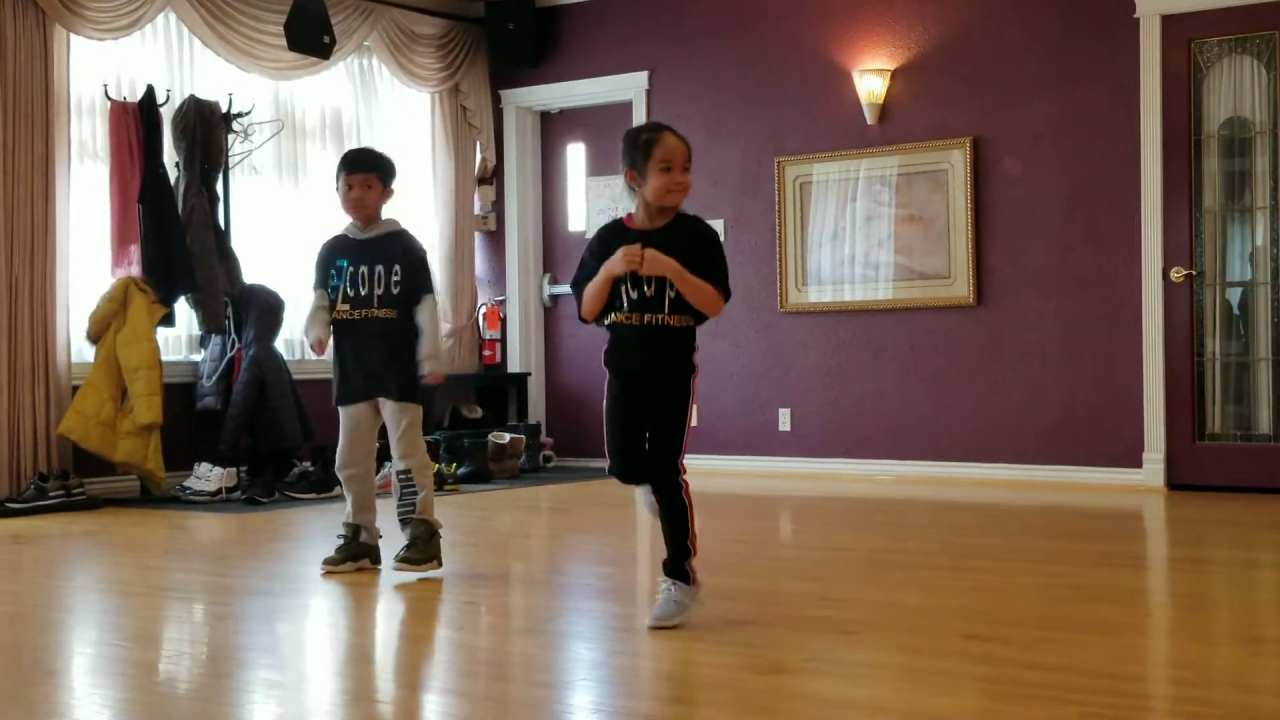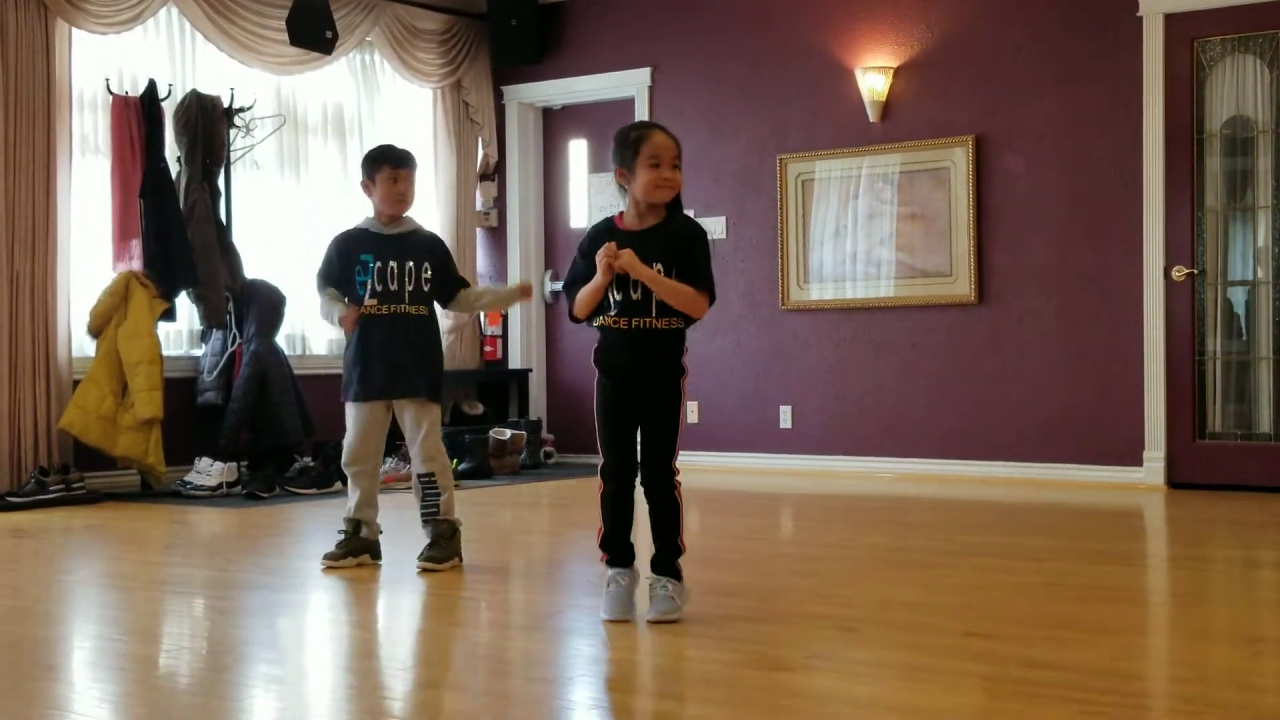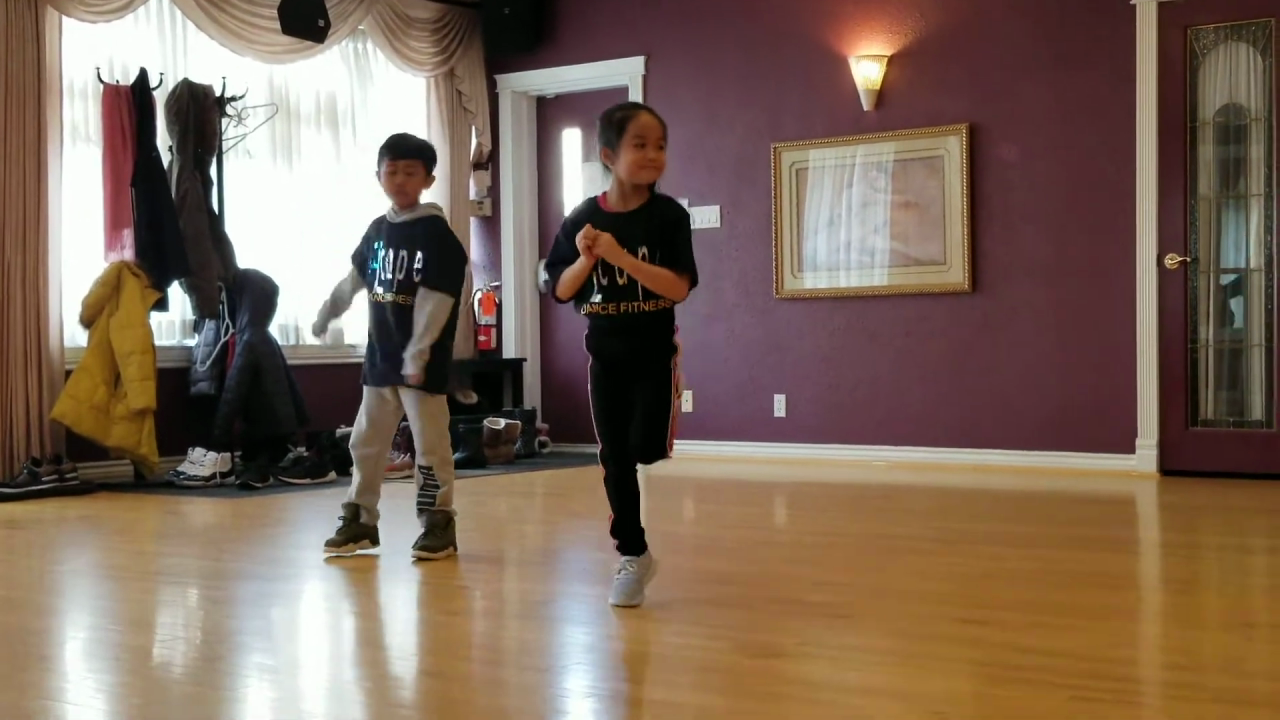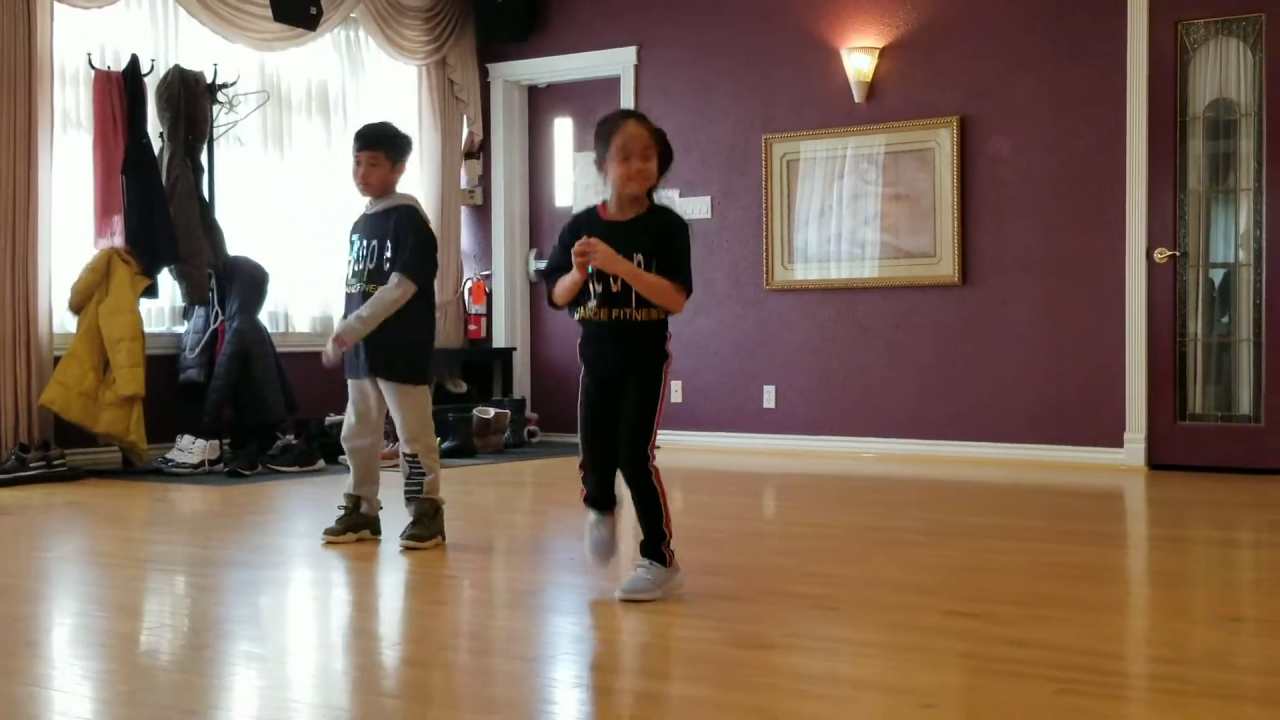
dt=0.3s
person 1, frame 1
left shoulder: (696, 235)
right shoulder: (609, 238)
left elbow: (714, 305)
right elbow: (587, 311)
left wrist: (668, 268)
right wrist: (609, 270)
left hip: (674, 368)
right hip: (623, 368)
left knee: (667, 468)
right knee: (624, 464)
left ankle: (681, 577)
right ankle: (651, 476)
person 1, frame 2
left shoulder: (685, 234)
right shoulder: (600, 237)
left elbow: (698, 305)
right elbow: (578, 311)
left wrist: (642, 271)
right wrist: (602, 275)
left hip: (664, 370)
right hip: (613, 369)
left knee: (659, 473)
right knee: (616, 470)
left ankle: (668, 575)
right ankle: (619, 569)
person 1, frame 3
left shoulder: (668, 215)
right shoulder: (583, 220)
left elbow: (680, 288)
right elbow: (560, 291)
left wrist: (620, 257)
right wrist: (585, 260)
left hip: (654, 348)
right hip: (605, 351)
left knee: (646, 446)
right knee: (615, 455)
left ankle: (667, 397)
right ankle: (632, 554)
person 1, frame 4
left shoulder: (666, 226)
right shoulder: (581, 226)
left elbow: (676, 298)
right elbow: (557, 296)
left wrist: (620, 265)
right wrist: (578, 271)
left hip: (646, 358)
right hip: (597, 357)
left knee: (635, 457)
right knee: (595, 456)
left ankle: (660, 558)
right ankle: (601, 509)
person 2, frame 1
left shoulder: (404, 246)
right shoulder: (334, 249)
left elbow: (425, 304)
right elbow: (322, 302)
left wrist: (431, 354)
right wrist: (318, 331)
left hip: (398, 372)
right hip: (351, 372)
left knee: (408, 453)
right knee: (354, 460)
left ankle: (423, 537)
right ankle: (362, 540)
person 2, frame 2
left shoulder: (429, 245)
right shoulder: (347, 244)
left elbow: (458, 296)
right elbow: (328, 297)
left wrist: (508, 293)
right wrist: (339, 313)
left hip: (419, 370)
right hip: (366, 369)
left knee: (427, 452)
right knee: (359, 455)
left ankle: (443, 533)
right ankle: (361, 533)
person 2, frame 3
left shoulder: (436, 231)
right shoulder: (379, 227)
left elbow: (436, 300)
right elbow: (360, 273)
left wrist: (418, 353)
right wrist: (328, 311)
left hip: (420, 360)
right hip: (382, 357)
left knee: (430, 442)
right knee: (367, 440)
left ankle: (438, 523)
right ankle: (360, 518)
person 2, frame 4
left shoulder: (409, 221)
right shoulder: (361, 223)
left elbow: (401, 286)
left wrist: (354, 326)
right wrist: (343, 339)
left hip: (402, 349)
right hip: (363, 351)
left knee: (414, 432)
right knee: (358, 434)
left ankle: (427, 512)
right ankle: (362, 510)
